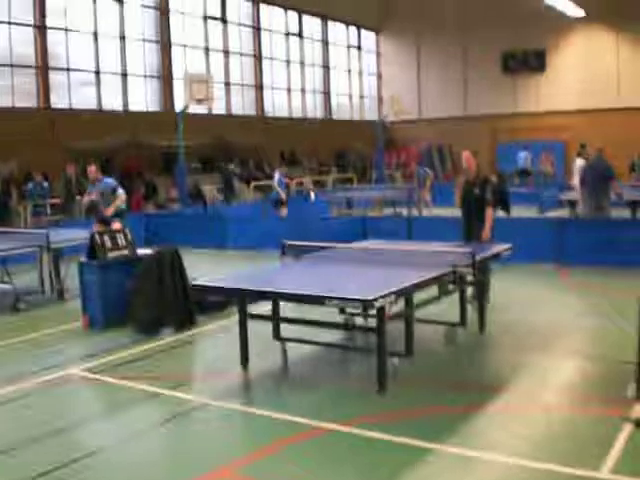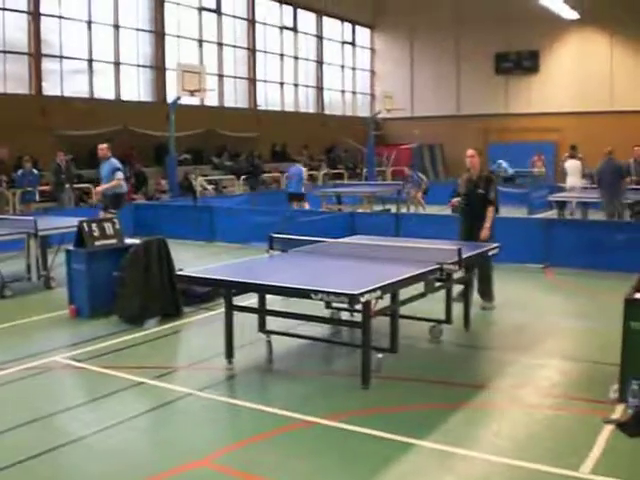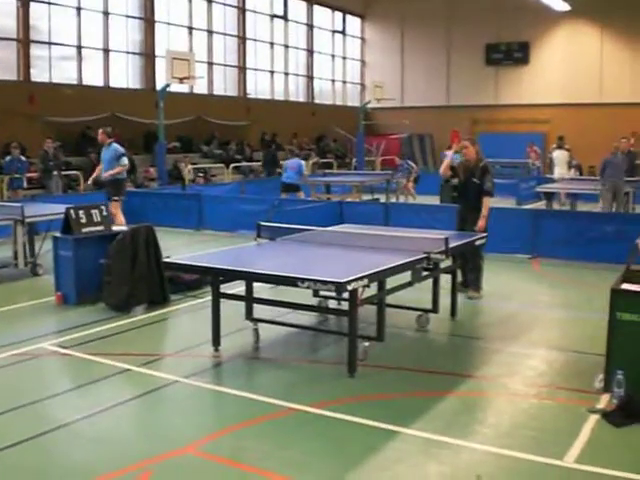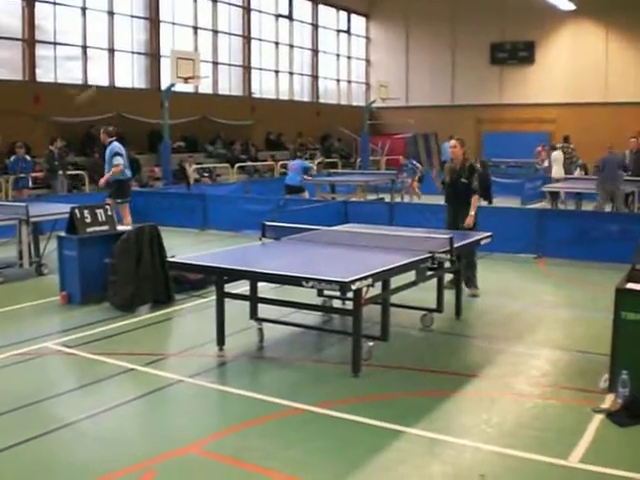
dt=0.7s
person 1, frame 1
left shoulder: (485, 181)
right shoulder: (463, 180)
left elbow: (489, 205)
left wrist: (487, 228)
right wrist: (459, 192)
left hip: (481, 226)
right hip: (468, 226)
left knee: (481, 260)
left ankle: (482, 300)
right ankle: (477, 294)
person 1, frame 2
left shoulder: (488, 179)
right shoulder: (463, 179)
left elbow: (491, 205)
left wrist: (486, 226)
right wrist: (455, 202)
left hip: (482, 225)
right hip: (466, 223)
left knee: (483, 261)
left ankle: (487, 297)
right ankle: (465, 291)
person 1, frame 3
left shoulder: (484, 168)
right shoulder: (462, 166)
left elbow: (487, 195)
right elbow: (443, 173)
left wrist: (483, 217)
right wrist: (452, 153)
left hip: (476, 214)
right hip: (462, 211)
left knee: (474, 250)
left ankle: (475, 287)
right ankle: (465, 281)
person 1, frame 4
left shoulder: (470, 168)
right shoulder: (448, 167)
left elbow: (475, 194)
right elbow: (445, 188)
left wrist: (472, 214)
left hip: (466, 212)
right hip: (451, 210)
left knee: (467, 249)
left ankle: (472, 285)
